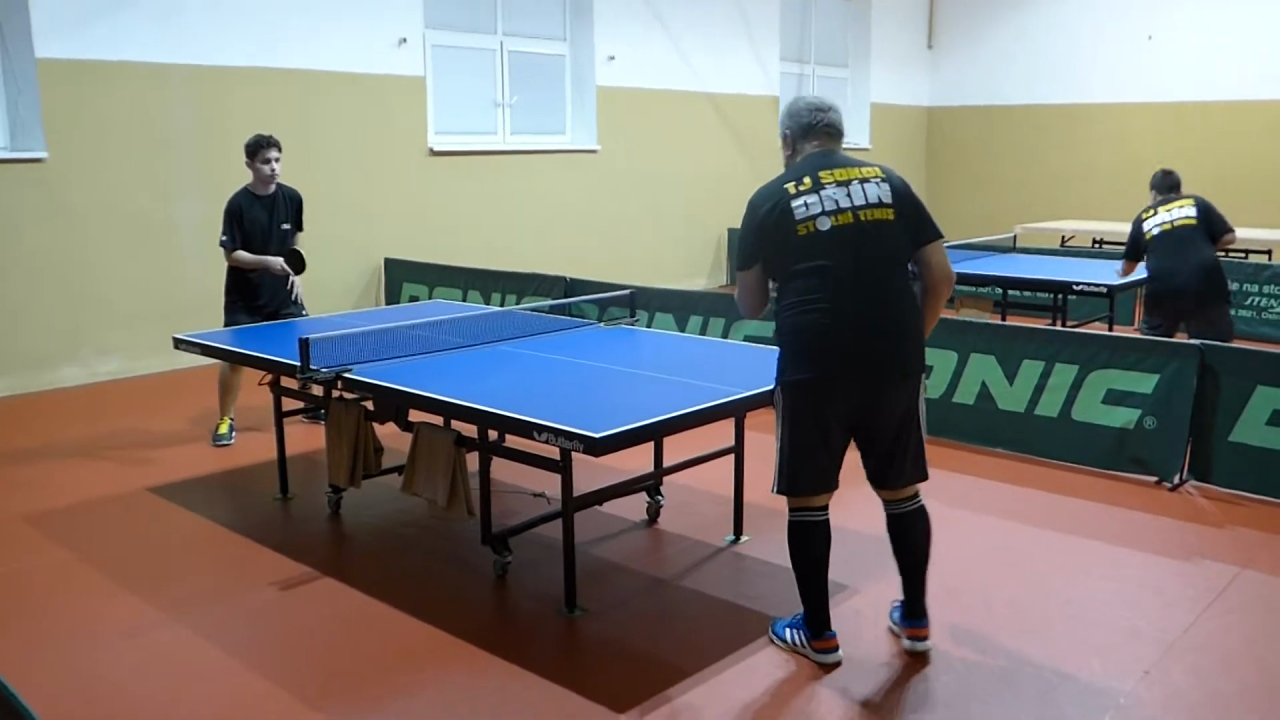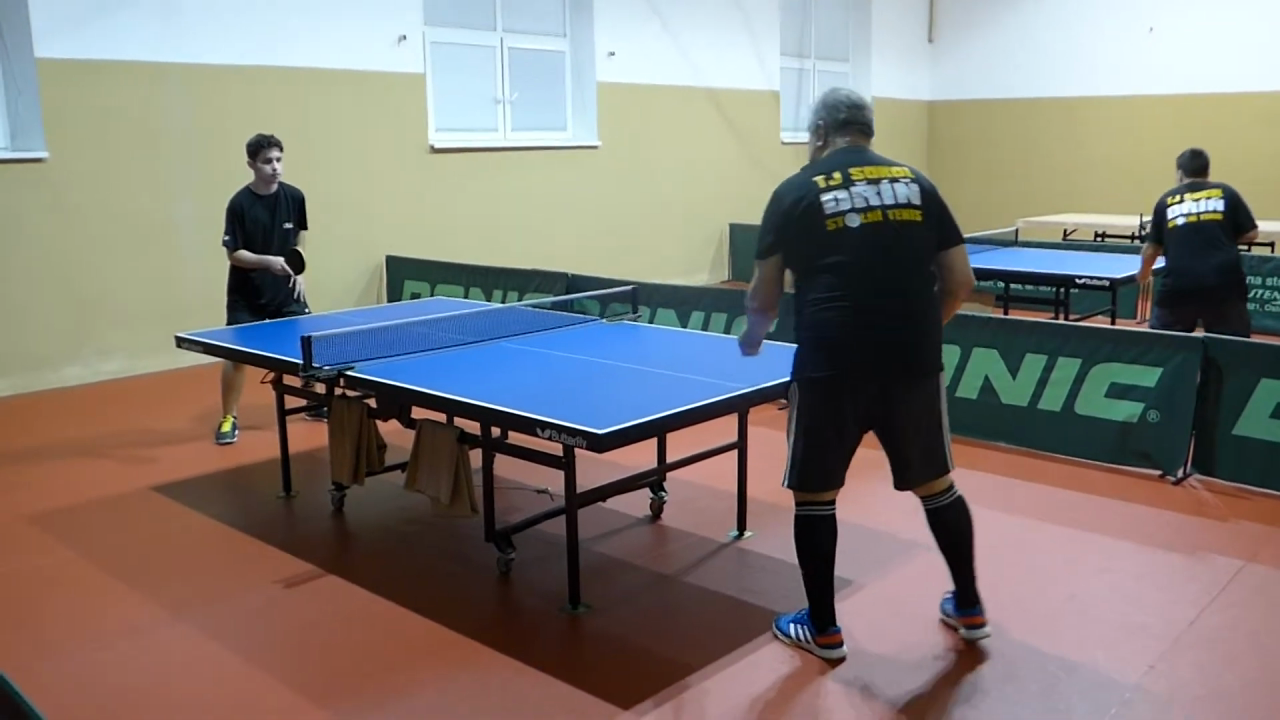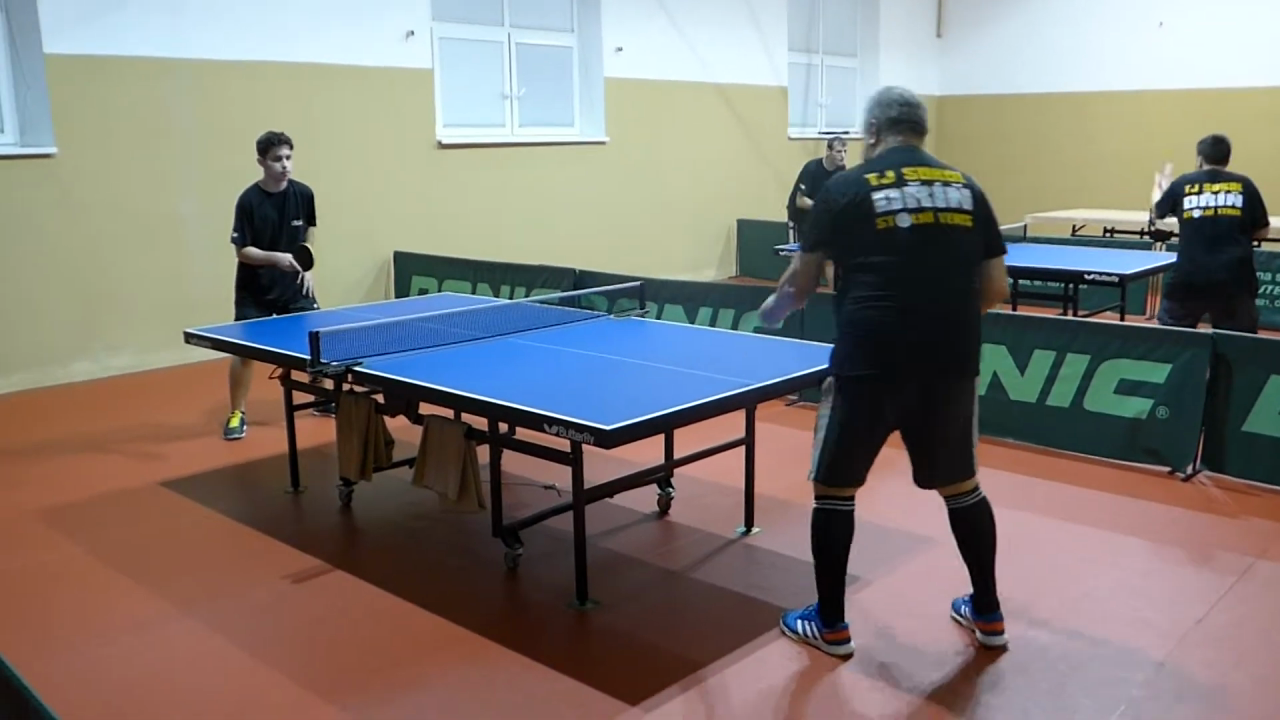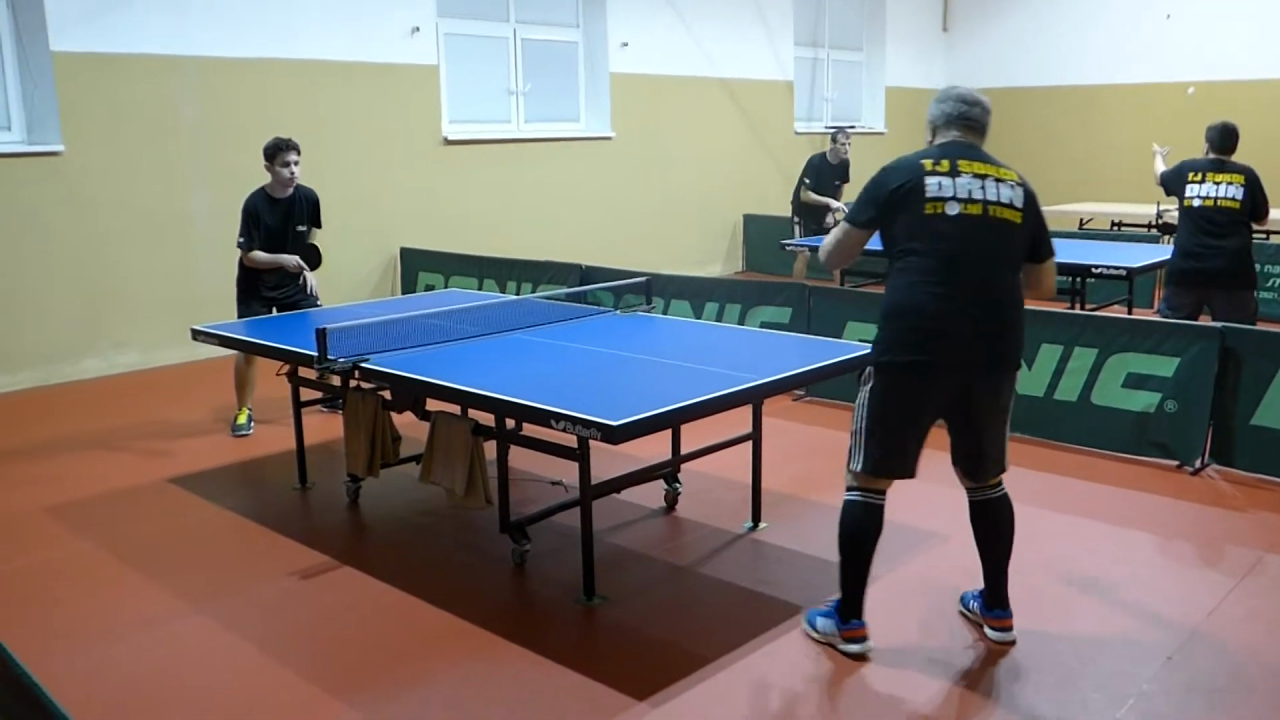
dt=0.2s
person 1, frame 1
left shoulder: (769, 200)
right shoulder: (890, 183)
left elbow: (750, 304)
right elbow: (940, 277)
left wrist: (790, 289)
right wrist: (912, 338)
left hip: (813, 368)
right hip: (893, 363)
left knee: (808, 499)
right knee: (900, 492)
left ankle: (818, 632)
right ankle: (914, 618)
person 1, frame 2
left shoulder: (795, 193)
right shoulder: (916, 184)
left elbow: (764, 297)
right elbow: (960, 282)
left wrist: (755, 331)
left hip: (831, 365)
right hip: (913, 363)
left knee: (815, 495)
right knee: (934, 485)
left ankle: (823, 626)
right ankle: (968, 607)
person 1, frame 3
left shoulder: (845, 188)
right shoulder: (965, 188)
left elbow: (800, 283)
right elbow: (995, 289)
left wrist: (774, 307)
left hip: (869, 362)
right hip: (951, 363)
left knee: (834, 488)
right knee: (960, 485)
left ankle: (830, 622)
right ankle: (988, 611)
person 1, frame 4
left shoulder: (900, 174)
right shoulder: (1018, 188)
left elbow: (834, 254)
right elbow: (1043, 286)
left wrist: (829, 247)
left hip: (911, 348)
right hip: (993, 353)
left knee: (868, 480)
right knee: (984, 479)
left ankle: (848, 619)
right ankle: (996, 607)
person 2, frame 1
left shoulder: (292, 198)
right shoulder: (238, 204)
right elbow: (231, 255)
left wrist: (294, 271)
right wrist: (266, 261)
left hip: (283, 291)
right hip: (245, 295)
left ankle: (311, 406)
right ankle: (226, 420)
person 2, frame 2
left shoulder: (294, 197)
right shoulder: (240, 203)
right elbow: (234, 254)
left wrist: (297, 270)
right wrist: (268, 261)
left hip: (285, 289)
right hip: (247, 293)
left ankle: (314, 404)
right ankle: (229, 419)
person 2, frame 3
left shoulder: (303, 194)
right shoulder: (249, 200)
right elbow: (242, 251)
left wrist: (306, 266)
right wrist: (275, 258)
left hip: (293, 285)
right hip: (255, 289)
right ankle: (237, 414)
person 2, frame 4
left shoulder: (309, 198)
right shoulder: (255, 204)
right elbow: (248, 255)
left wrist: (308, 267)
right wrist: (282, 259)
left hip: (295, 283)
right hip: (256, 286)
left ankle: (330, 395)
right ankle: (244, 411)
person 3, frame 1
left shoulder: (1143, 217)
right shoulder: (1197, 203)
left elbow: (1128, 266)
right elbow: (1229, 237)
left wrist: (1123, 273)
left hip: (1162, 288)
right hip: (1204, 283)
person 3, frame 2
left shoulder: (1167, 200)
right shoulder: (1226, 193)
left elbow: (1152, 249)
right elbow: (1251, 234)
left wrist: (1144, 271)
left hip: (1179, 284)
right hip: (1224, 284)
person 3, frame 3
left shoulder: (1182, 184)
right shoulder: (1244, 185)
left elbow: (1157, 212)
right elbow: (1262, 232)
left wrist: (1160, 186)
left hip: (1189, 279)
right hip: (1234, 279)
person 3, frame 4
left shoulder: (1187, 169)
right shoulder: (1247, 176)
left elbow: (1161, 177)
right elbow: (1262, 220)
left wrist: (1158, 155)
left hip: (1187, 268)
right hip: (1233, 271)
